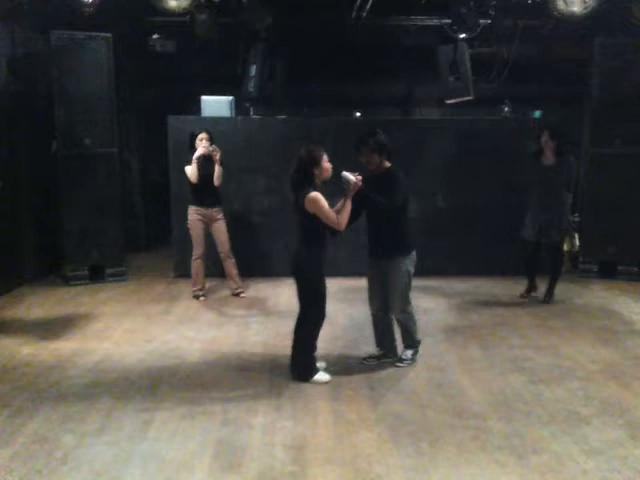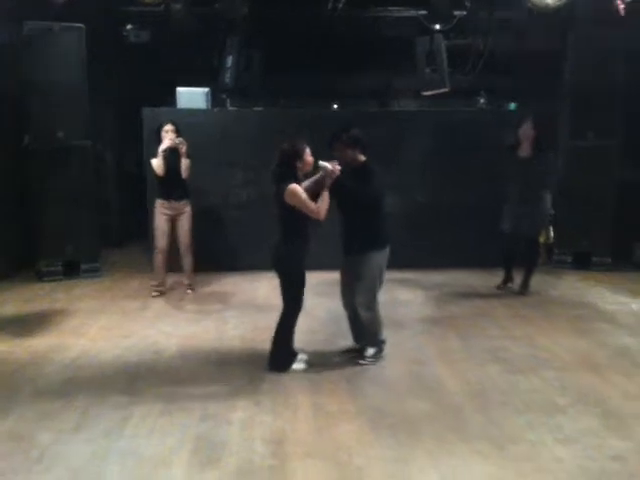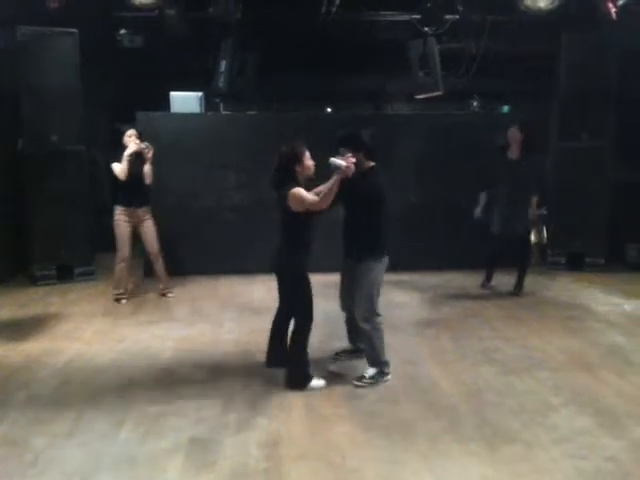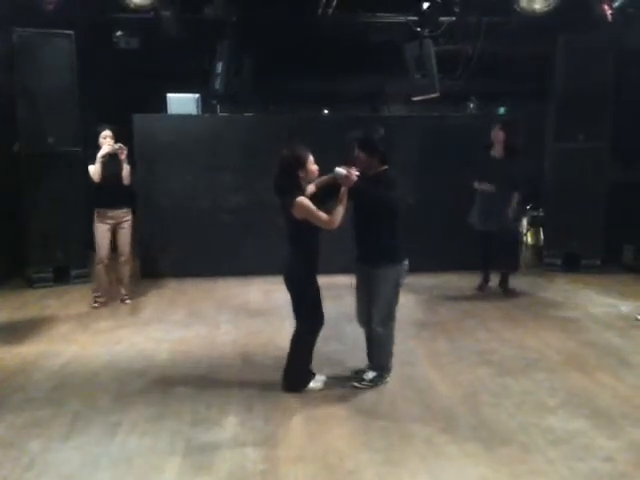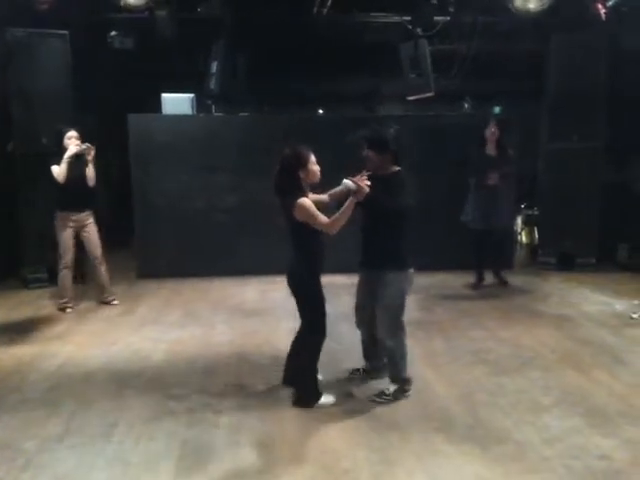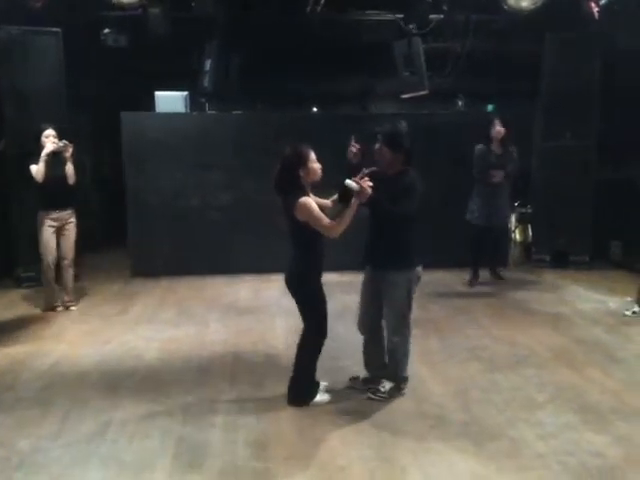
dt=0.5s
person 1, frame 1
left shoulder: (396, 180)
right shoulder: (369, 180)
left elbow: (390, 209)
right elbow: (356, 211)
left wrist: (362, 191)
left hip: (400, 253)
right hip: (376, 253)
left knee: (400, 306)
right knee: (377, 306)
left ankle: (412, 346)
right ankle: (387, 349)
person 1, frame 2
left shoulder: (370, 174)
right shoulder: (344, 174)
left elbow: (368, 198)
left wrist: (339, 180)
left hip: (373, 247)
right hip: (351, 246)
left knee: (365, 300)
right knee: (349, 299)
left ankle: (375, 345)
right ankle: (362, 342)
person 1, frame 3
left shoulder: (373, 179)
right shoulder: (355, 178)
left elbow: (371, 196)
right elbow: (337, 198)
left wrist: (349, 178)
left hip: (372, 256)
right hip: (353, 253)
left knee: (366, 312)
right knee: (350, 306)
left ankle: (380, 367)
right ankle: (358, 346)
person 1, frame 4
left shoulder: (388, 182)
right shoulder: (364, 179)
left elbow: (388, 204)
left wrist: (355, 186)
left hip: (389, 262)
right hip: (366, 260)
left knee: (381, 319)
right knee: (366, 318)
left ankle: (381, 370)
right ankle: (374, 364)
person 1, frame 5
left shoulder: (400, 182)
right shoulder: (374, 179)
left elbow: (396, 210)
right elbow: (370, 210)
left wrist: (366, 195)
left hip: (394, 268)
right hip: (371, 264)
left knee: (390, 328)
right knee: (364, 319)
left ankle: (401, 383)
right ankle: (375, 365)
person 1, frame 6
left shoulder: (410, 182)
right shoulder: (377, 176)
left elbow: (399, 216)
right elbow: (346, 198)
left wrist: (370, 197)
right wrist: (353, 167)
left hip: (401, 268)
right hip: (376, 264)
left knee: (396, 326)
right knee: (368, 323)
left ankle: (397, 381)
right ankle: (376, 374)
person 2, frame 1
left shoulder: (306, 192)
right shoulder: (312, 196)
left elbow: (329, 216)
right elbow: (339, 224)
left wrist: (346, 196)
right wrist: (351, 195)
left hip: (306, 259)
right hip: (309, 262)
left knee: (308, 312)
right knee: (315, 314)
left ankle: (302, 361)
right ankle: (304, 370)
person 2, frame 2
left shoulder: (292, 185)
right shoulder: (291, 189)
left elbow: (304, 189)
right elbow: (319, 213)
left wrist: (322, 176)
right wrist: (327, 183)
left hip: (291, 253)
right hip: (289, 255)
left knee: (293, 304)
right knee: (292, 306)
left ankle: (285, 353)
right ankle: (280, 360)
person 2, frame 3
left shoulder: (294, 190)
right shoulder: (294, 193)
left elbow: (314, 195)
right elbow: (320, 203)
left wrist: (337, 176)
right wrist: (340, 176)
left hip: (288, 260)
right hip: (292, 263)
left knee: (287, 310)
right knee: (304, 317)
left ankle: (277, 356)
right ankle: (299, 377)
person 2, frame 4
left shoulder: (297, 194)
right shoulder: (299, 202)
left elbow: (314, 186)
right elbow: (331, 223)
left wrist: (337, 177)
right wrist: (344, 190)
left hip: (301, 269)
right hip: (301, 272)
left knee: (312, 321)
right knee: (308, 324)
left ankle: (301, 372)
right ankle: (296, 379)
person 2, frame 5
left shoulder: (301, 196)
right shoulder: (300, 203)
left elbow: (327, 198)
right elbow: (330, 226)
left wrist: (350, 185)
right wrist: (354, 198)
left hip: (303, 273)
right hip: (305, 275)
left knee: (310, 326)
right knee: (316, 329)
left ankle: (294, 376)
right ankle: (307, 393)
person 2, frame 6
left shoulder: (303, 196)
right shoulder: (302, 202)
left elbow: (328, 205)
right elbow: (333, 230)
right wrist: (357, 200)
left hip: (304, 274)
right hip: (304, 277)
left knee: (314, 329)
right knee: (316, 332)
left ankle: (306, 383)
right ankle: (301, 393)
person 3, frame 1
left shoulder: (215, 160)
right shoulder: (190, 161)
left elbow: (217, 182)
right elbow: (193, 179)
left wrist: (217, 161)
right wrist: (196, 158)
left hip: (216, 210)
right hip: (196, 211)
left knee: (225, 250)
right knee: (198, 252)
left ankle: (236, 287)
right ankle: (198, 290)
person 3, frame 2
left shoulder: (181, 153)
right shoulder: (157, 154)
left elbow: (185, 175)
right elbow: (160, 172)
left wrist: (183, 154)
right wrist: (161, 151)
left hip: (183, 204)
right hip: (163, 204)
left knee: (185, 246)
right knee: (161, 247)
left ankle: (189, 283)
right ankle: (158, 285)
person 3, frame 3
left shoulder: (142, 158)
right shoulder: (117, 159)
left elbow: (148, 181)
right elbow: (122, 176)
left wrist: (148, 160)
right wrist: (126, 155)
left hip: (144, 210)
right hip: (124, 211)
left knee: (154, 250)
right knee: (123, 254)
left ankle: (164, 286)
right ankle: (120, 292)
person 3, frame 4
left shoulder: (120, 159)
right shoulder: (94, 160)
left elbow: (127, 181)
right elbow: (96, 178)
left wrist: (124, 161)
right wrist: (100, 156)
left hip: (124, 212)
right hip: (103, 214)
left knee: (125, 255)
right knee: (102, 256)
left ankle: (125, 293)
right ankle: (99, 296)
person 3, frame 5
left shoulder: (83, 160)
right shoulder: (57, 162)
left elbow: (91, 183)
right elbow: (60, 178)
left wrist: (90, 161)
right wrist: (67, 156)
left hip: (87, 215)
right hip: (65, 216)
left knee: (97, 256)
right knee: (66, 260)
left ankle: (106, 295)
right ankle: (65, 301)
person 3, frame 6
left shoulder: (62, 159)
right shoulder: (36, 161)
left elbow: (71, 181)
right elbow: (39, 178)
left wrist: (68, 159)
right wrist: (44, 155)
left hip: (68, 214)
right hip: (47, 216)
left knee: (68, 259)
right knee: (49, 260)
left ankle: (68, 299)
right ankle: (51, 301)
person 4, frame 1
left shoulder: (565, 162)
right shoulder: (535, 161)
left elbow: (569, 189)
right elbow: (531, 186)
left wrist: (565, 210)
left hip: (557, 214)
right hip: (536, 212)
left knee: (555, 252)
right knee: (530, 250)
left ankle: (551, 289)
right ankle: (531, 284)
person 4, frame 2
left shoulder: (543, 157)
right shoulder: (512, 155)
left elbow: (547, 186)
right elbow: (509, 181)
left wrist: (546, 208)
right wrist: (508, 201)
left hip: (533, 207)
right hip: (513, 206)
left knee: (531, 243)
right knee: (509, 242)
left ankle: (526, 281)
right ankle: (507, 276)
person 4, frame 3
left shoulder: (529, 160)
right shoulder: (500, 159)
left elbow: (534, 187)
right elbow: (490, 183)
left wrist: (533, 208)
right wrist: (481, 205)
left hip: (522, 209)
right hip: (501, 208)
left knee: (522, 245)
right knee: (496, 243)
left ankle: (519, 282)
right ankle: (488, 275)
person 4, frame 4
left shoulder: (512, 158)
right shoulder: (484, 157)
left elbow: (516, 185)
right elbow: (475, 180)
left wrist: (512, 206)
right wrist: (481, 185)
left hip: (504, 206)
right hip: (484, 205)
left knee: (507, 243)
right knee: (485, 243)
left ankle: (504, 280)
right ankle: (485, 278)
person 4, frame 5
left shoulder: (505, 154)
right shoulder: (477, 154)
left elbow: (508, 178)
right elbow: (473, 178)
left wrist: (493, 178)
right wrist: (490, 179)
left hip: (500, 201)
right hip: (480, 201)
left knee: (501, 238)
right knee: (479, 239)
left ankle: (497, 270)
right ankle: (479, 276)
person 4, frame 6
left shoulder: (509, 151)
right shoulder: (481, 149)
left elbow: (512, 171)
right elbow: (478, 173)
left wrist: (497, 174)
right wrist: (496, 175)
left hip: (501, 197)
right hip: (482, 197)
left knee: (500, 234)
right knee: (478, 235)
left ankle: (494, 268)
right ankle: (474, 272)
